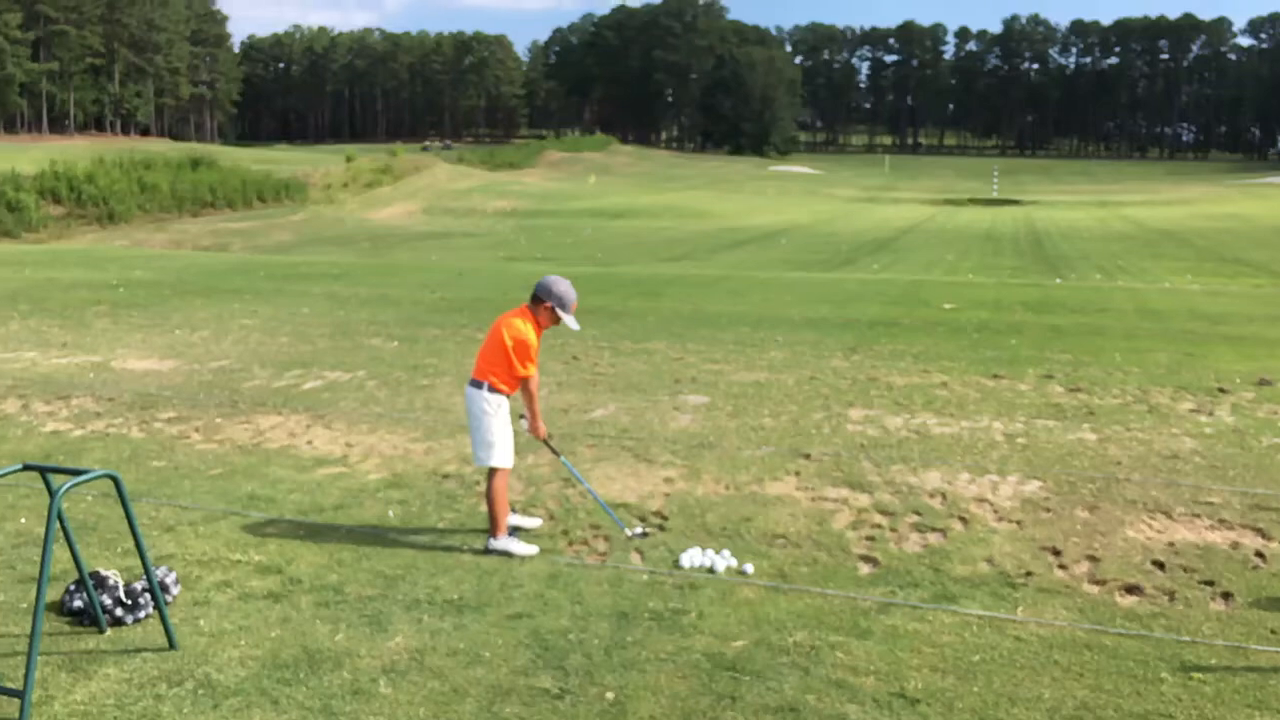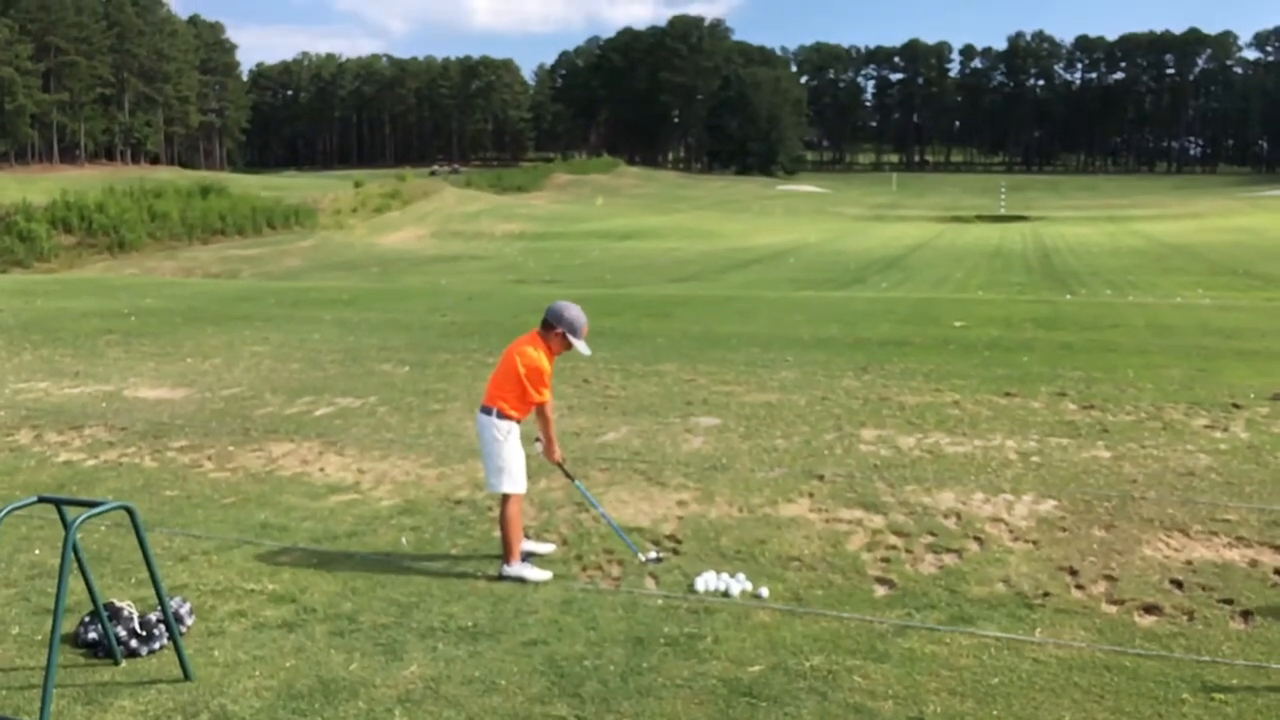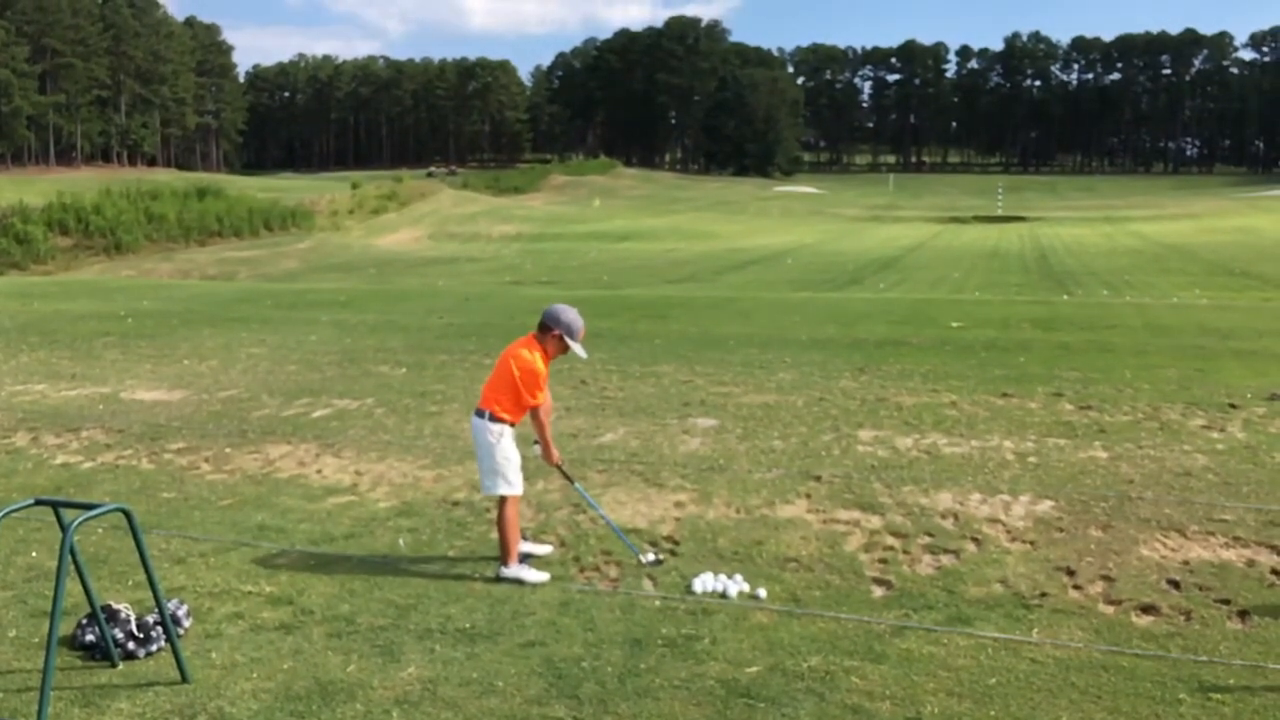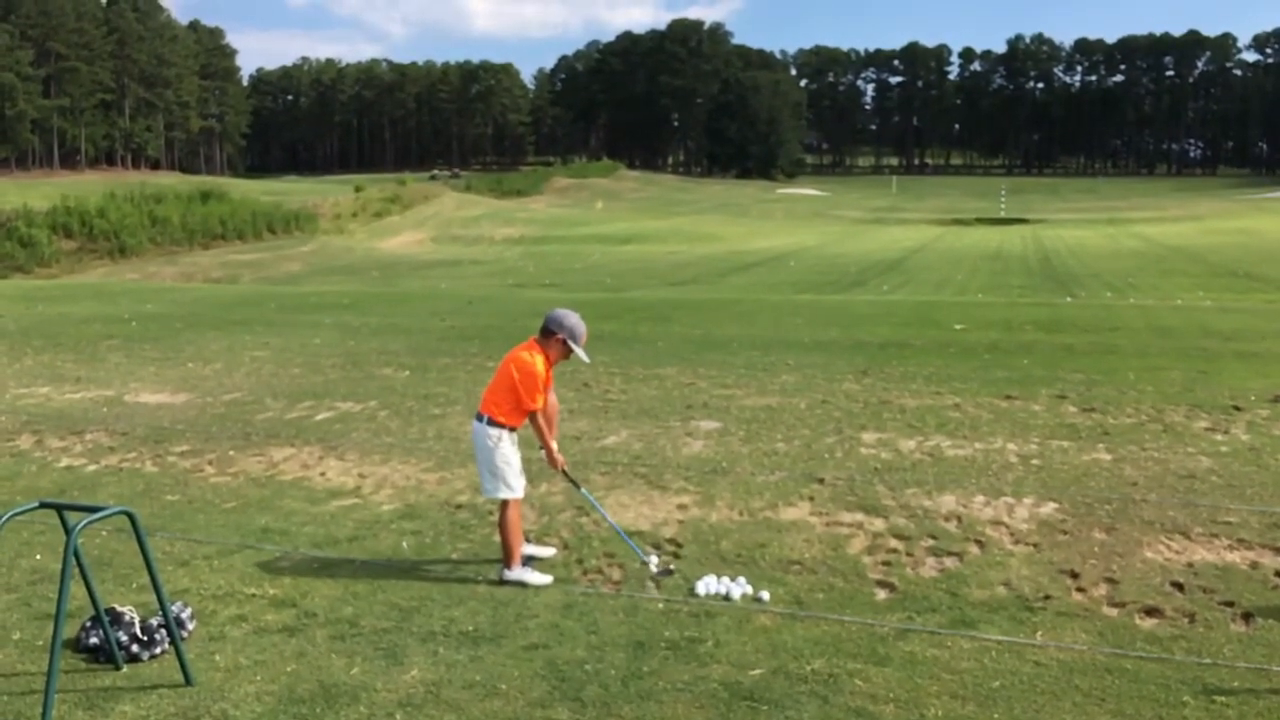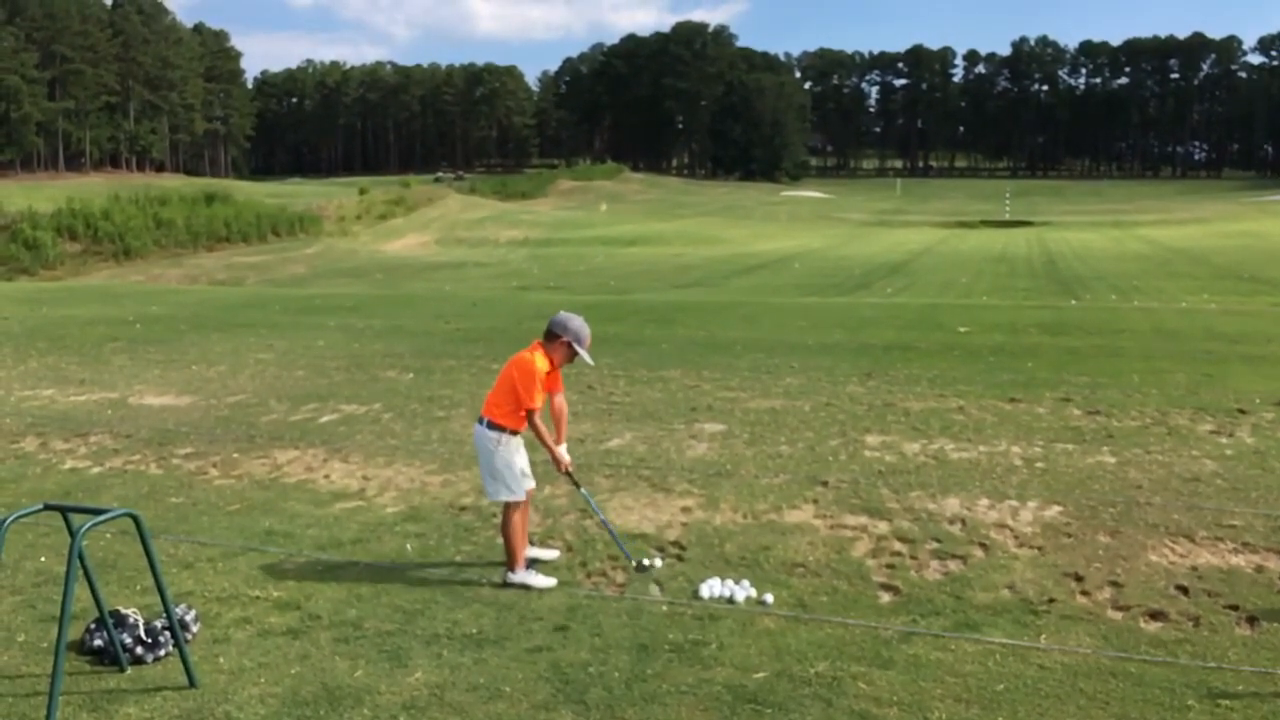
dt=1s
person 1, frame 1
left shoulder: (521, 319)
right shoulder: (523, 331)
left elbow: (530, 375)
right elbow: (528, 382)
left wrist: (533, 416)
right wrist: (536, 420)
left hip: (490, 393)
right hip: (489, 396)
left knee: (502, 461)
right knee: (499, 466)
left ankle: (504, 514)
right ankle: (498, 537)
person 1, frame 2
left shoulder: (534, 345)
right shoulder: (535, 358)
left elbow: (543, 401)
right elbow: (543, 409)
left wrist: (547, 440)
right wrist: (551, 445)
left hip: (501, 419)
right hip: (500, 422)
left knee: (516, 487)
right knee: (512, 492)
left ankle: (518, 541)
right ankle: (512, 563)
person 1, frame 3
left shoulder: (534, 348)
right shoulder: (530, 360)
left elbow: (545, 398)
right elbow: (537, 411)
left wrist: (547, 442)
right wrist: (548, 448)
left hip: (498, 422)
right hip: (494, 425)
left knee: (513, 488)
right knee: (509, 493)
left ankle: (515, 542)
right ankle: (510, 565)
person 1, frame 4
left shoulder: (540, 354)
right shoulder: (531, 364)
left elbow: (550, 399)
right elbow: (535, 417)
left wrist: (553, 444)
right wrist: (550, 451)
left hip: (502, 428)
right hip: (494, 430)
left knee: (516, 490)
right knee: (510, 497)
left ankle: (519, 545)
right ankle: (513, 568)
person 1, frame 5
left shoulder: (549, 360)
right shoulder: (532, 364)
left elbow: (558, 401)
right elbow: (533, 418)
left wrist: (562, 445)
right wrist: (554, 453)
left hip: (509, 433)
right hip: (496, 434)
left knee: (525, 491)
right knee: (514, 500)
left ankle: (523, 547)
right ankle: (517, 570)
